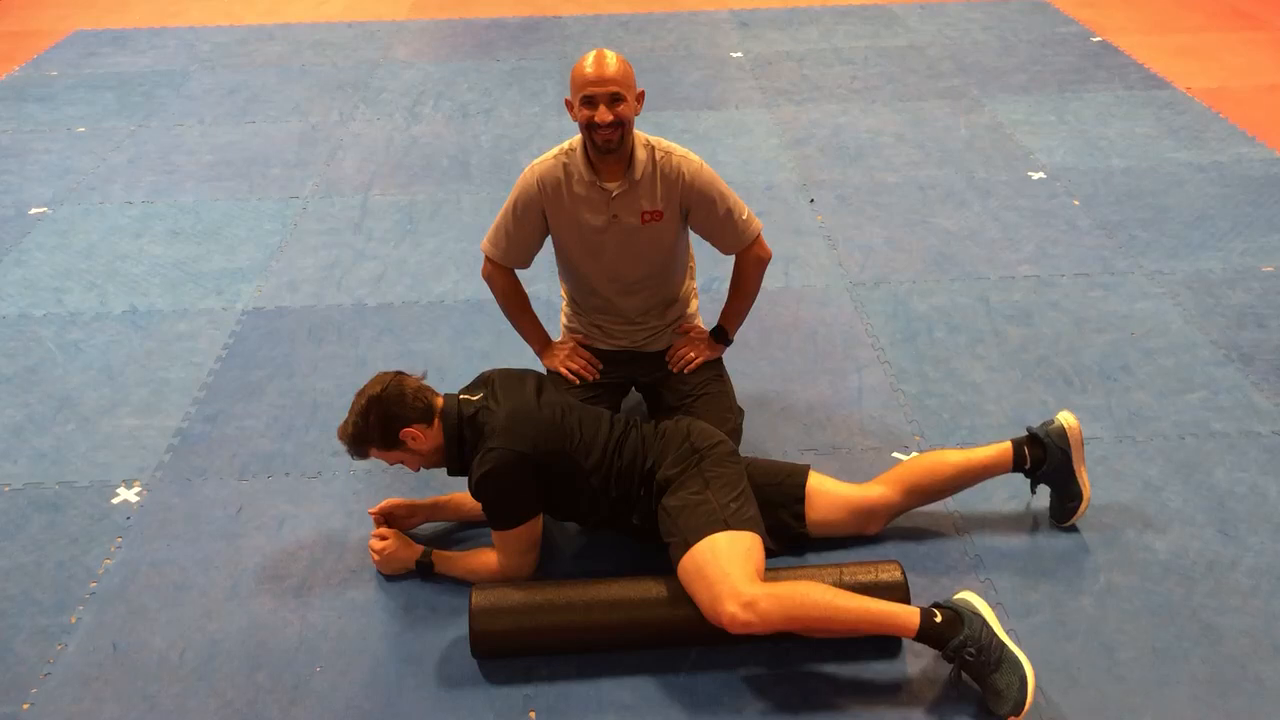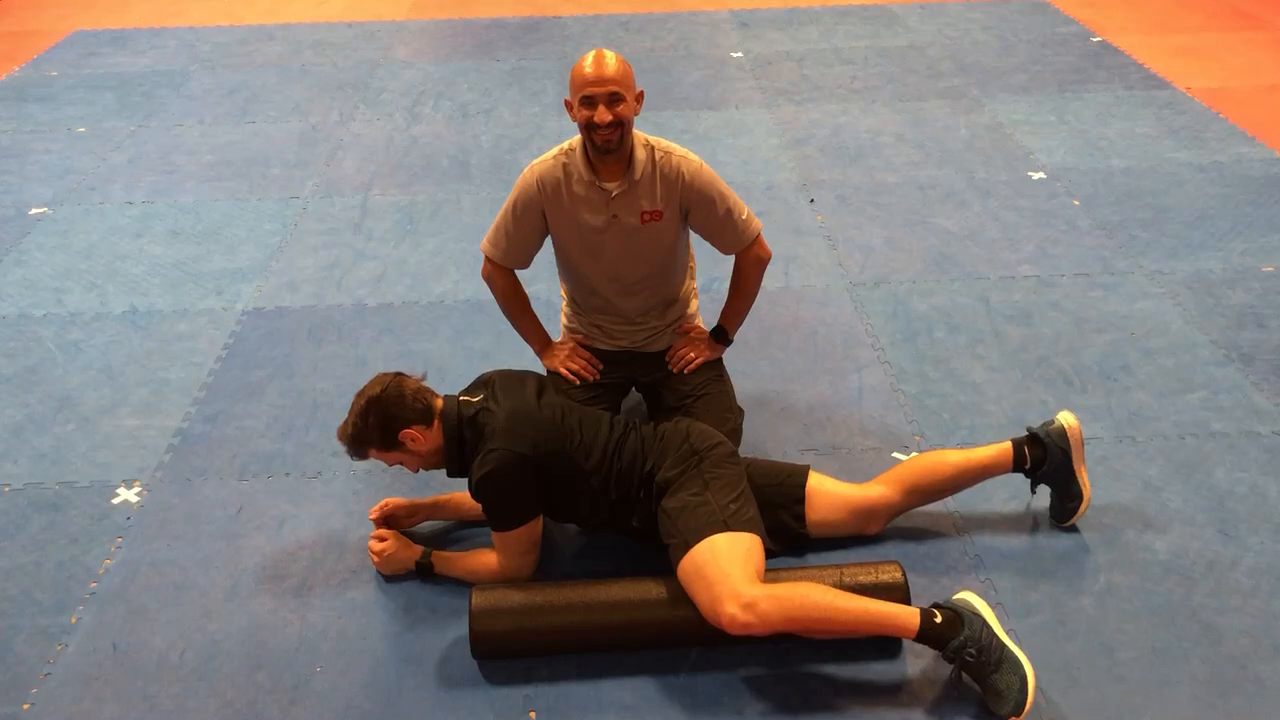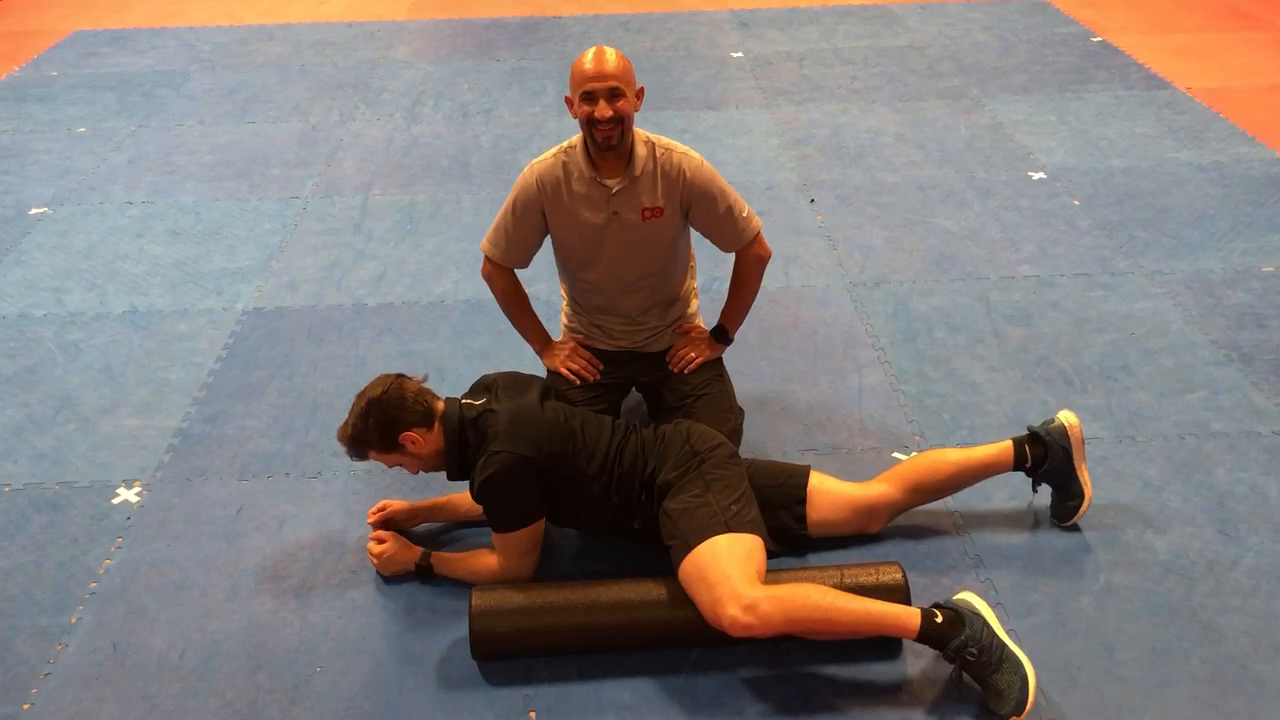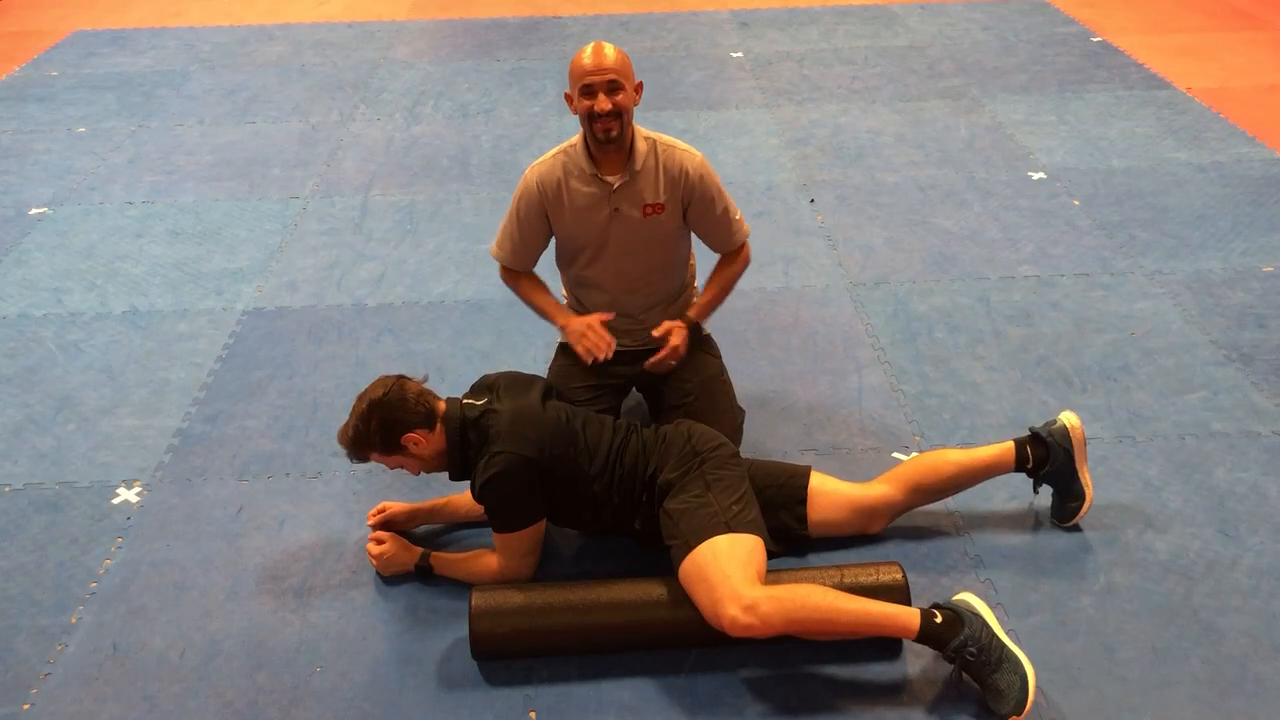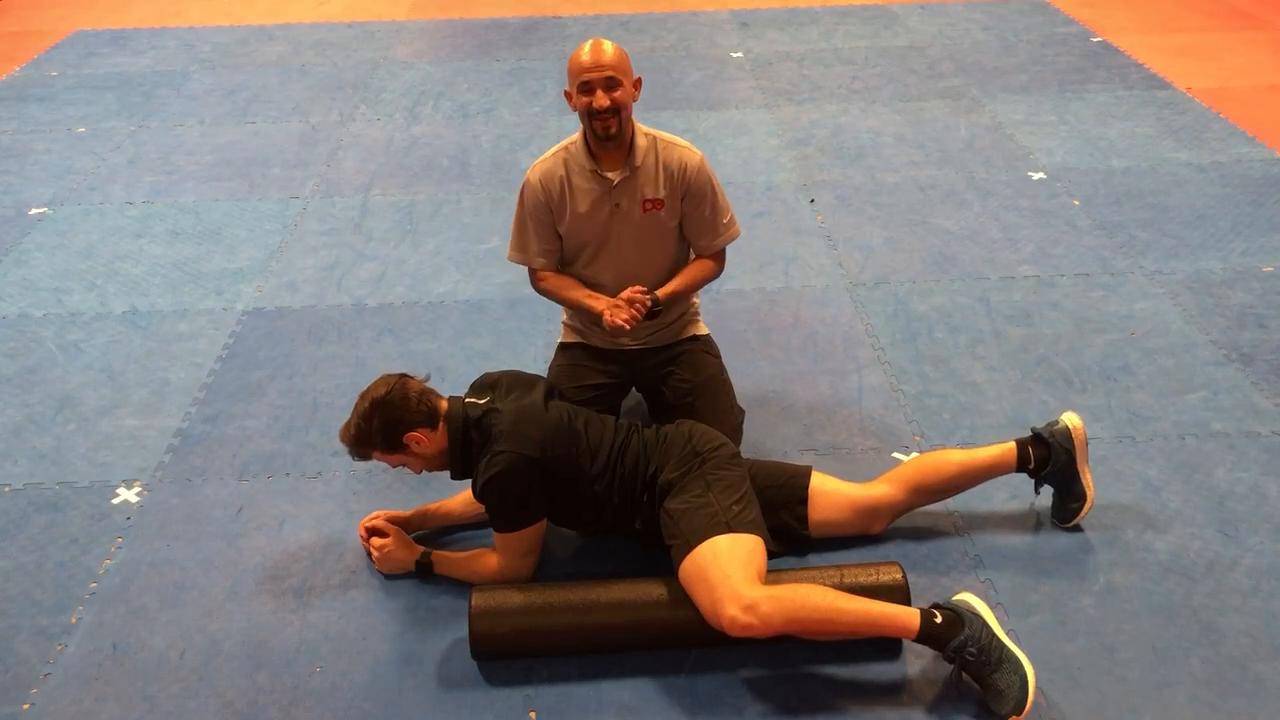
dt=0.3s
person 1, frame 1
left shoulder: (496, 452)
right shoulder: (482, 391)
left elbow: (516, 562)
left wrist: (419, 558)
right wrist: (422, 510)
left hip: (683, 472)
right hip: (688, 455)
left knee: (739, 607)
right knee: (873, 505)
left ankle: (943, 624)
right ankle: (1036, 448)
person 1, frame 2
left shoulder: (496, 454)
right shoulder: (481, 394)
left elbow: (515, 563)
left wrist: (418, 559)
right wrist: (419, 510)
left hip: (682, 474)
right hip: (690, 455)
left knee: (740, 608)
right knee: (874, 505)
left ankle: (942, 625)
right ankle: (1035, 450)
person 1, frame 3
left shoulder: (499, 456)
right shoulder: (483, 394)
left elbow: (515, 565)
left wrist: (417, 560)
right wrist: (418, 511)
left hip: (684, 478)
right hip: (689, 459)
left knee: (740, 610)
right knee: (874, 503)
left ankle: (944, 625)
right ankle: (1037, 445)
person 1, frame 4
left shoulder: (501, 457)
right shoulder: (484, 395)
left elbow: (515, 565)
left wrist: (417, 561)
right wrist: (416, 513)
left hip: (685, 478)
right hip: (691, 458)
left knee: (741, 611)
right knee: (876, 504)
left ankle: (942, 625)
right ankle: (1038, 449)
person 1, frame 5
left shoulder: (505, 456)
right shoulder: (485, 393)
left elbow: (515, 564)
left wrist: (417, 561)
right wrist: (414, 518)
left hip: (687, 476)
right hip: (690, 459)
left knee: (741, 611)
right knee: (877, 504)
left ankle: (943, 625)
right ankle: (1041, 448)
person 2, frame 1
left shoulder: (682, 171)
right shoulder: (544, 179)
left elbow: (755, 252)
right elbow: (496, 268)
left wrist: (720, 337)
right wrist: (543, 347)
left hip: (673, 339)
right hip: (588, 344)
left ankle: (656, 398)
right ankle: (614, 398)
person 2, frame 2
left shoulder: (681, 171)
right shoulder: (543, 179)
left elbow: (755, 253)
right elbow: (496, 269)
left wrist: (721, 337)
right wrist: (543, 347)
left hip: (674, 340)
right hip: (587, 344)
left ankle: (654, 397)
right ankle: (624, 395)
person 2, frame 3
left shoulder: (683, 169)
right shoulder: (543, 178)
left elbow: (755, 251)
right elbow: (495, 267)
left wrist: (720, 336)
right wrist: (545, 346)
left hip: (674, 340)
right hip: (589, 345)
left ankle: (655, 396)
right ankle: (623, 395)
person 2, frame 4
left shoulder: (684, 166)
right shoulder: (545, 179)
left elbow: (737, 254)
right elbow: (512, 269)
left wrist: (691, 322)
right wrist: (567, 321)
left hip: (669, 335)
right hip: (590, 337)
left ankle: (657, 396)
right ankle: (623, 394)
person 2, frame 5
left shoulder: (683, 163)
right shoulder: (545, 177)
left elbow: (712, 258)
right elbow: (542, 273)
left wrist: (655, 301)
right wrist: (601, 305)
left hip: (674, 334)
right hip: (589, 340)
left ankle: (654, 392)
right ankle: (620, 392)
